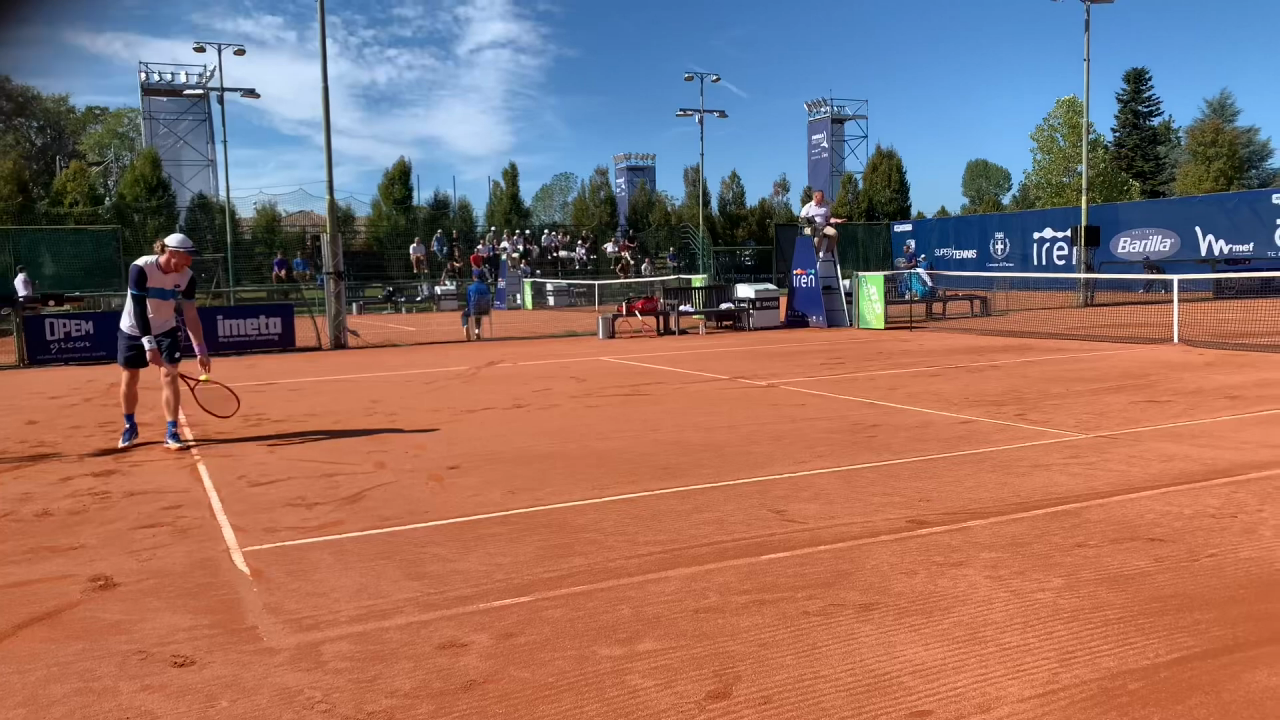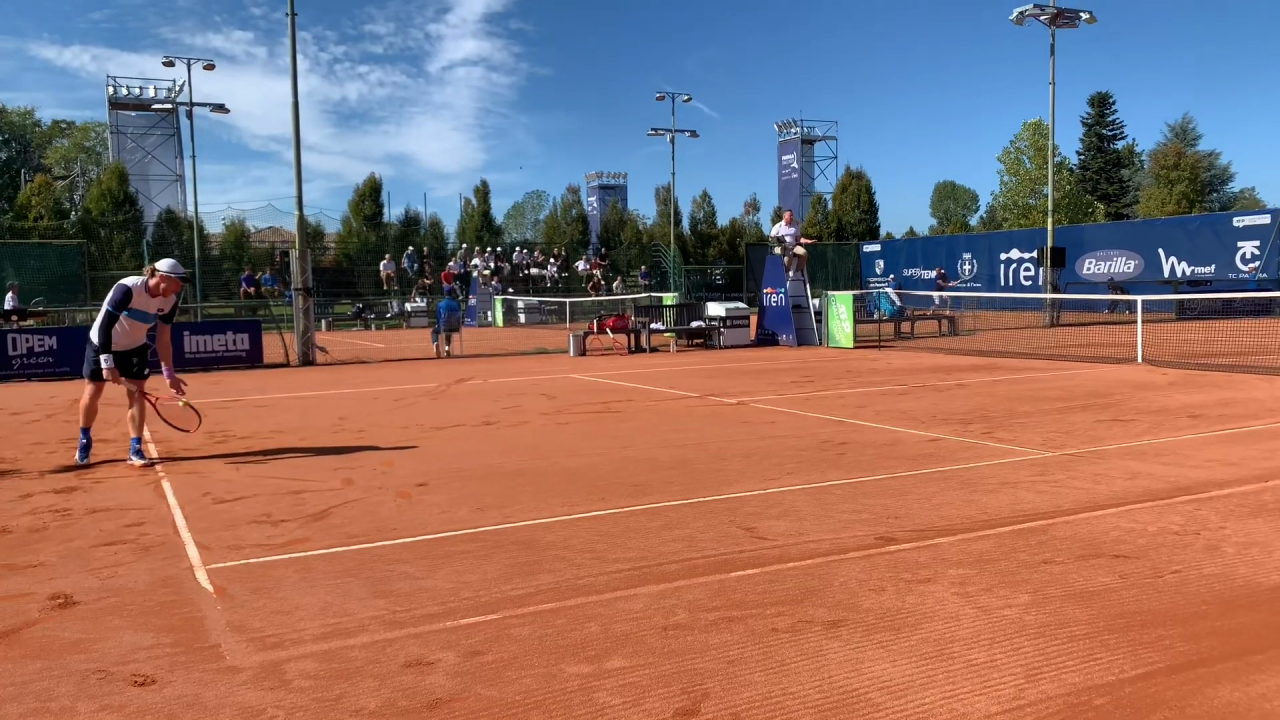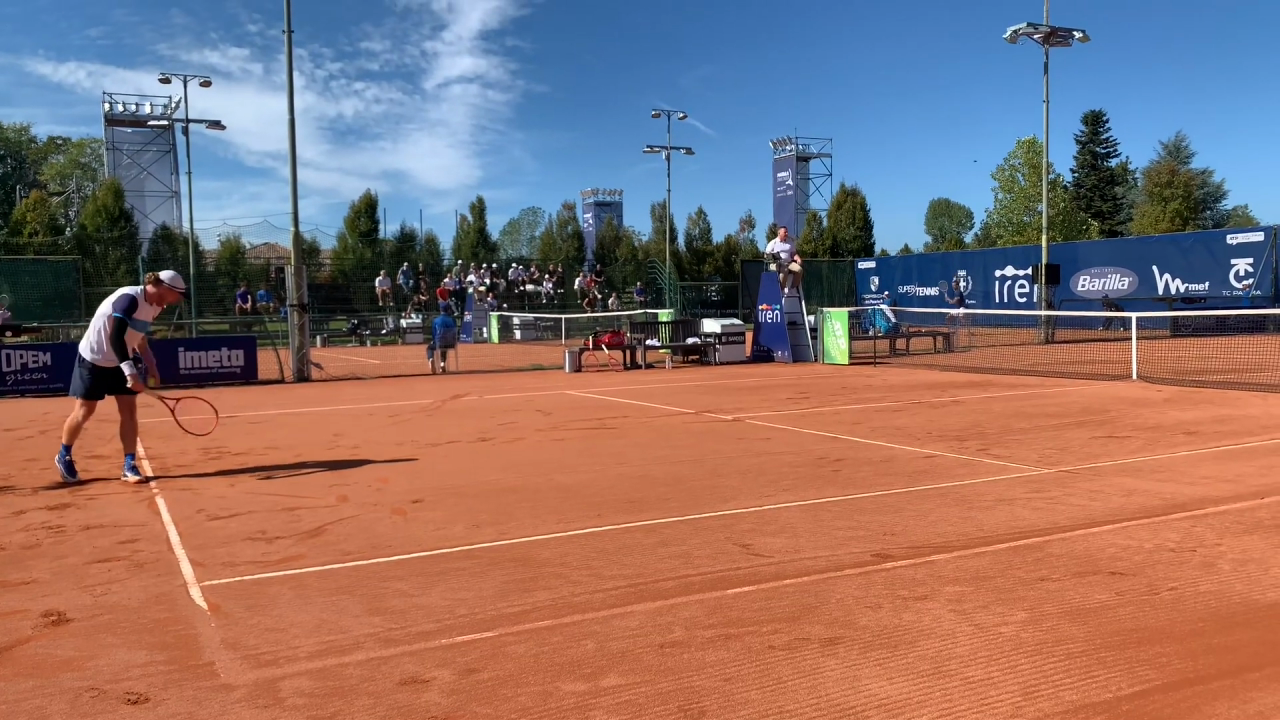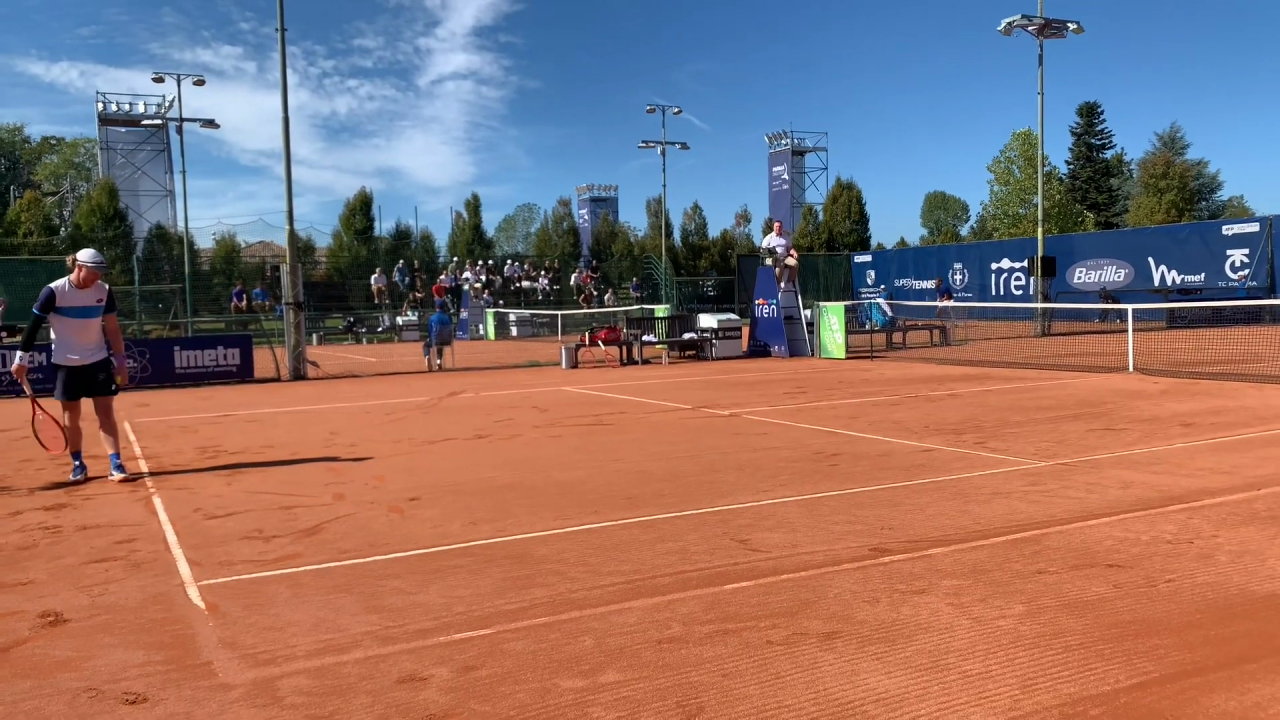
dt=1s
person 1, frame 1
left shoulder: (187, 277)
right shoulder: (141, 268)
left elbow: (191, 315)
right elbow: (139, 310)
left wrist: (201, 351)
right wrist: (149, 345)
left hip: (165, 331)
right hip: (133, 331)
left knee: (170, 377)
right knee: (129, 381)
left ankle: (172, 433)
right ankle: (130, 427)
person 1, frame 2
left shoulder: (170, 301)
right shoulder: (127, 289)
left elbow: (163, 339)
right elbow: (104, 327)
left wrist: (168, 374)
right wrist: (108, 363)
left hip: (135, 347)
right hip: (103, 344)
left knee: (137, 394)
right knee: (92, 394)
left ankle: (135, 449)
right ankle: (84, 441)
person 1, frame 3
left shoulder: (154, 306)
right shoulder: (129, 298)
right elbow: (115, 338)
left wrist: (150, 363)
right wrist: (131, 372)
left hip: (120, 362)
right hip: (92, 360)
left knee: (129, 410)
right knee: (83, 412)
left ankle: (130, 466)
right ankle: (64, 456)
person 1, frame 4
left shoulder: (104, 291)
right shoulder: (53, 291)
left elbow: (112, 328)
right elbow: (34, 326)
left wrist: (120, 360)
right wrist: (21, 359)
left hip: (98, 361)
right hip: (66, 364)
left knee: (106, 411)
right knee: (70, 415)
left ankle: (115, 464)
right ankle: (78, 464)
